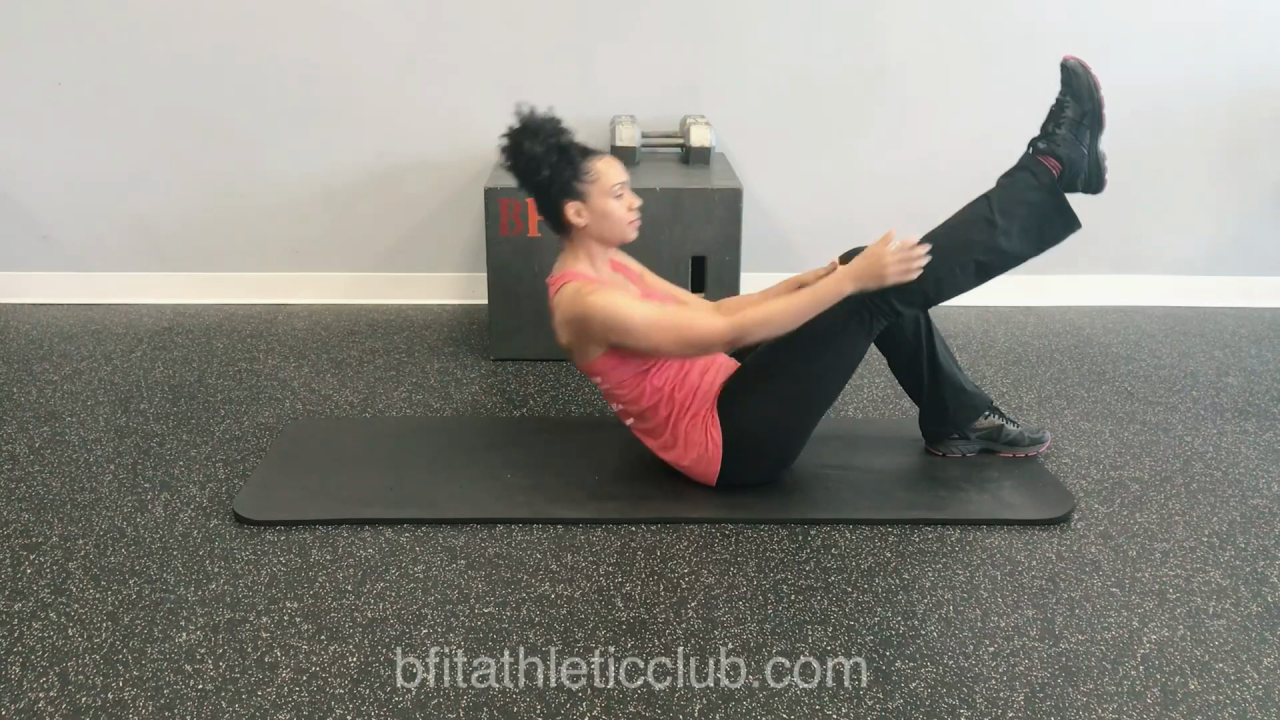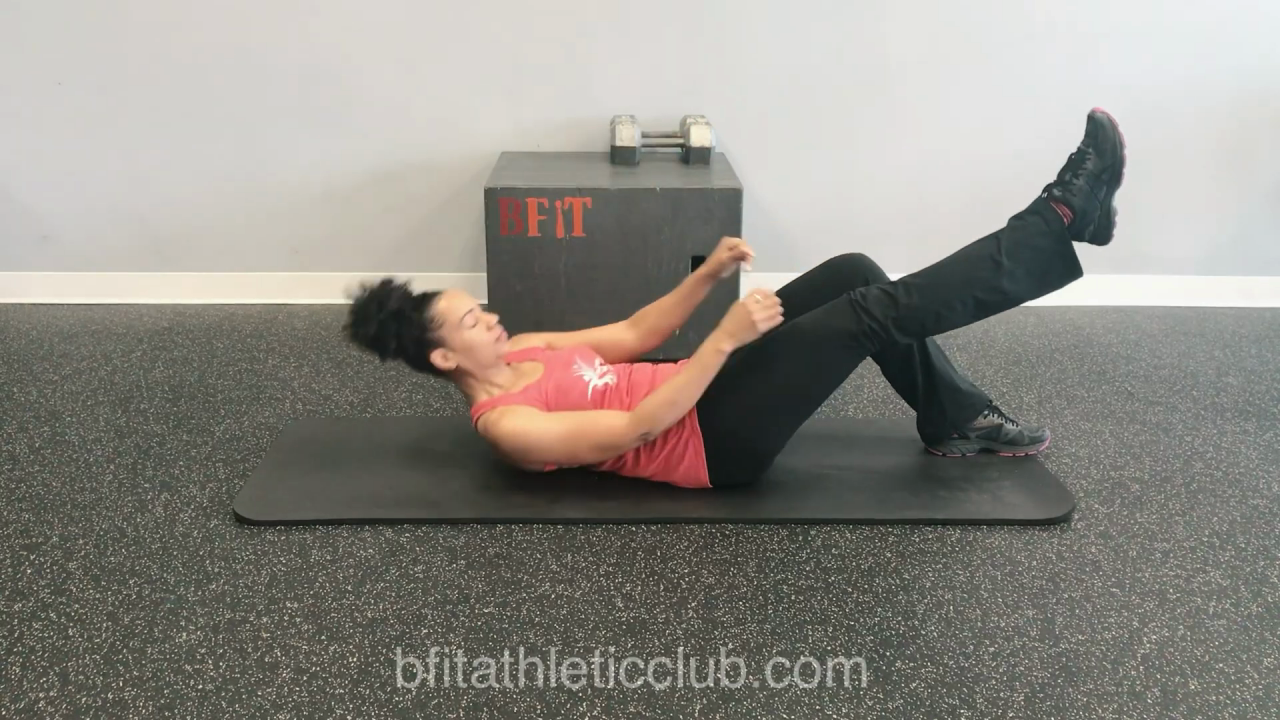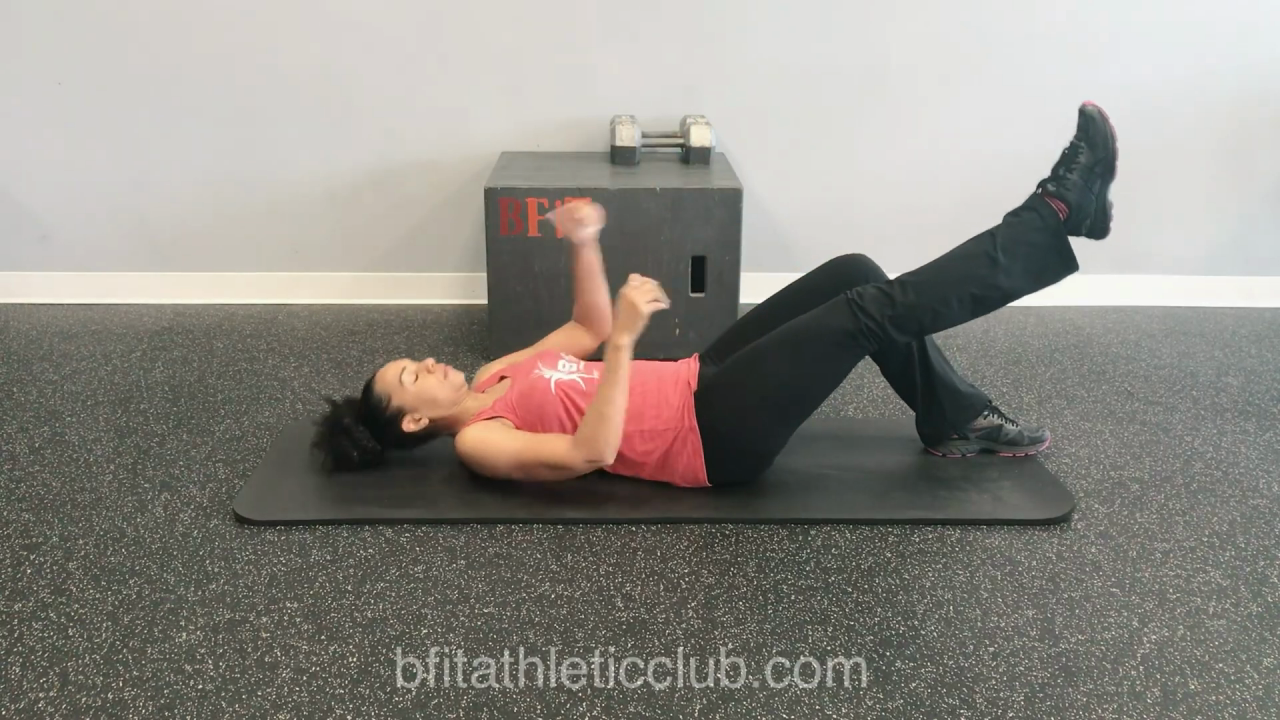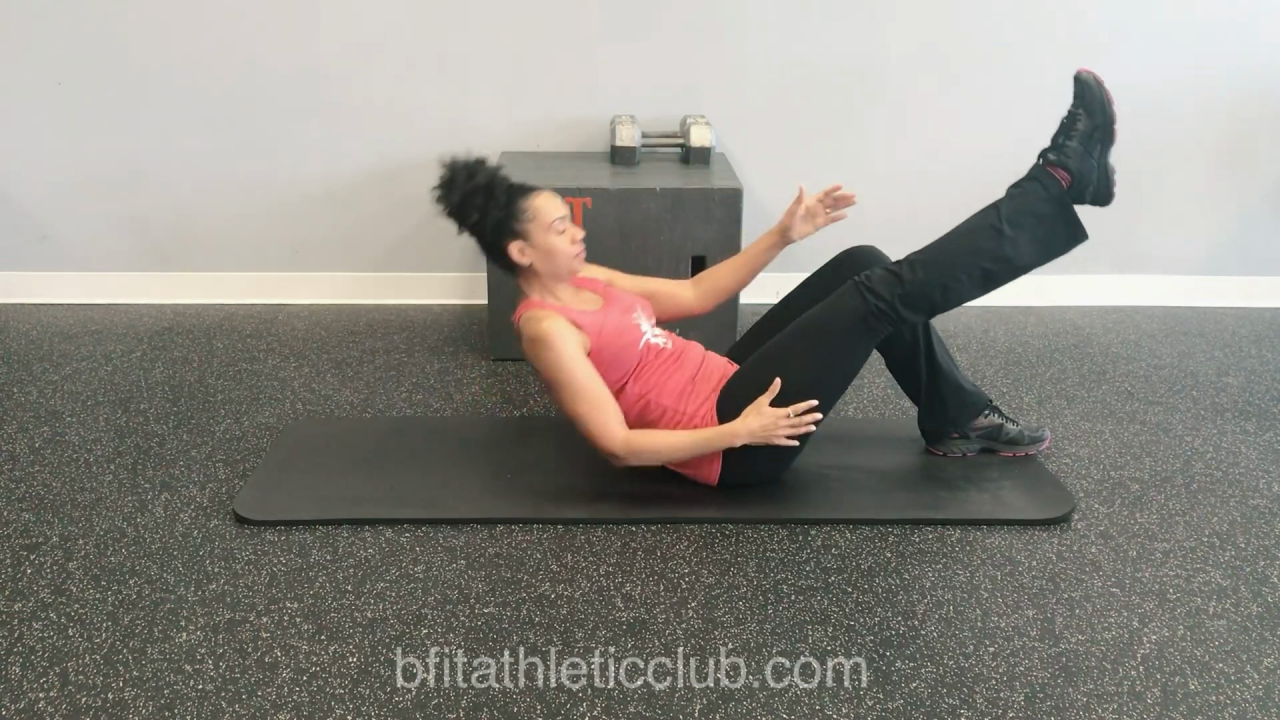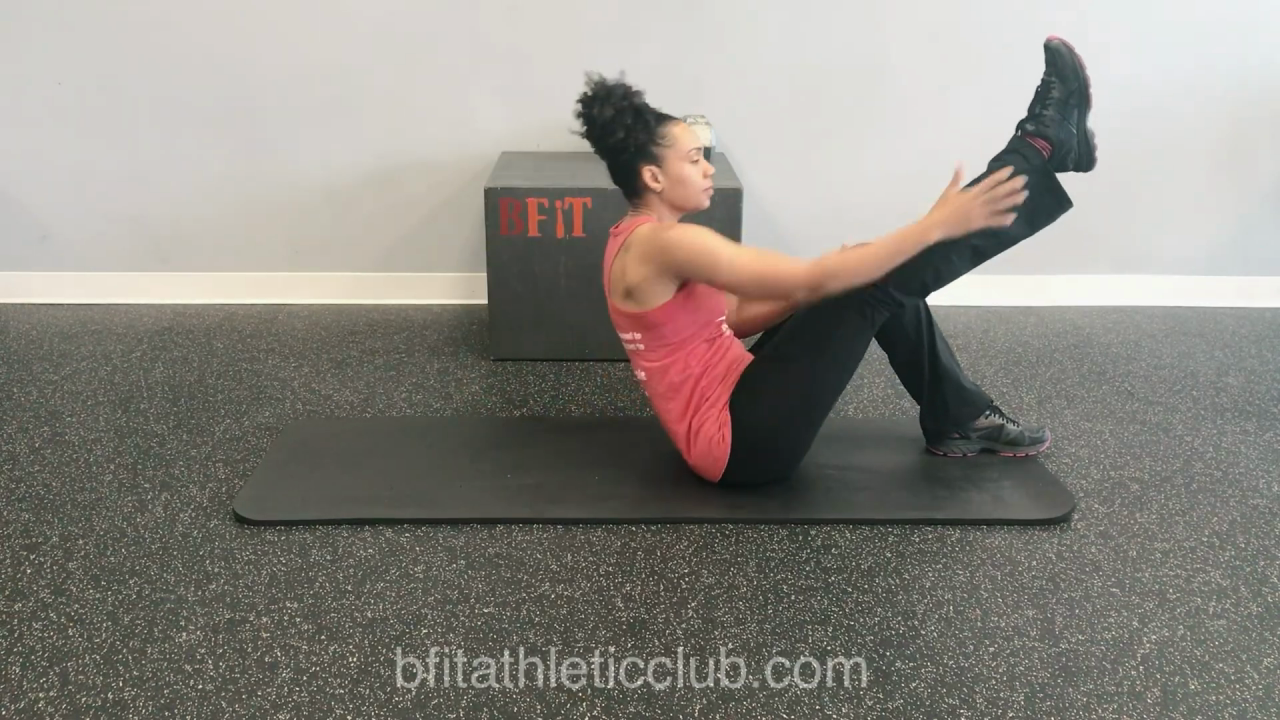
dt=0.5s
person 1, frame 1
left shoulder: (601, 264)
right shoulder: (586, 300)
left elbow: (706, 317)
right elbow: (734, 331)
left wrist: (807, 283)
right wrist: (851, 278)
left hip: (721, 401)
right hip: (733, 443)
left knee: (882, 281)
right knee: (880, 295)
left ankle: (960, 426)
right ankle: (1050, 169)
person 1, frame 2
left shoulder: (518, 354)
right shoulder: (506, 425)
left elbow: (636, 335)
right elbow: (640, 429)
left wrist: (707, 272)
right wrist: (732, 337)
left hip: (702, 394)
right hip: (714, 439)
left knee: (852, 272)
right knee: (875, 313)
left ankle: (957, 423)
right ankle: (1060, 218)
person 1, frame 3
left shoulder: (494, 379)
right shoulder: (479, 442)
left elbow: (586, 330)
right elbow: (594, 453)
left wrist: (580, 245)
right wrist: (626, 334)
left hip: (696, 386)
right hip: (712, 437)
left knee: (854, 274)
right knee: (875, 313)
left ankle: (956, 423)
right ankle: (1054, 216)
person 1, frame 4
left shoulder: (577, 281)
right shoulder: (546, 325)
left elbow: (688, 294)
right elbow: (617, 443)
left wrist: (780, 232)
right wrist: (740, 433)
left hip: (725, 389)
right hip: (728, 446)
left knee: (861, 266)
right knee: (888, 293)
left ankle: (958, 425)
right ankle: (1059, 179)
person 1, frame 5
left shoulder: (650, 235)
right shoulder: (665, 244)
left elbow: (734, 316)
right elbow: (813, 280)
left wrist: (823, 274)
right wrist: (938, 224)
left hip: (736, 410)
right hip: (742, 441)
left knee: (887, 275)
right knee: (880, 289)
left ankle: (959, 423)
right ankle: (1039, 148)
